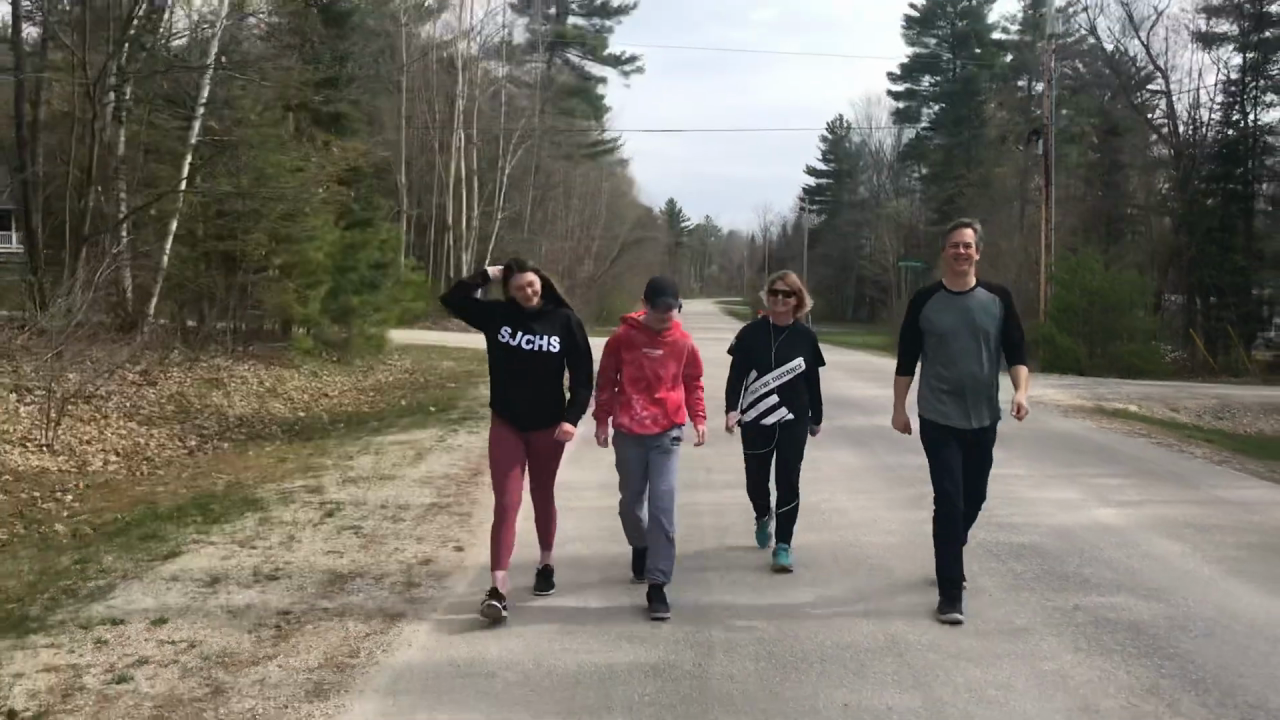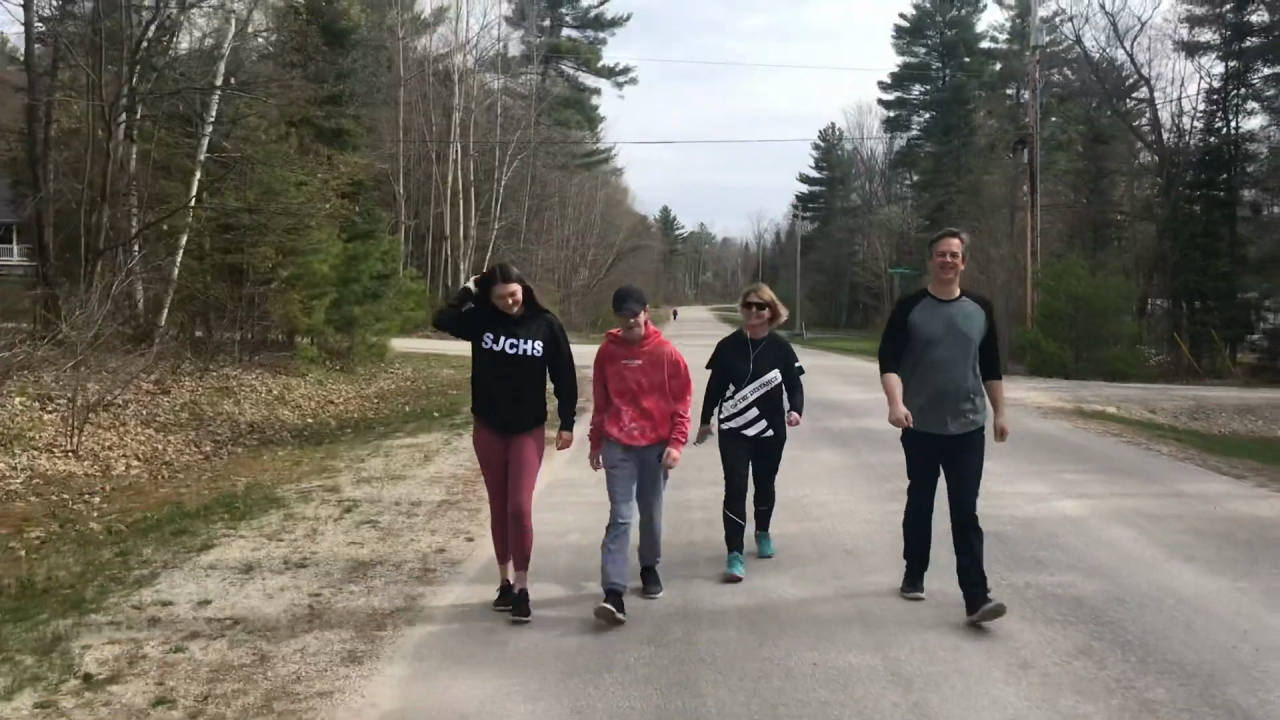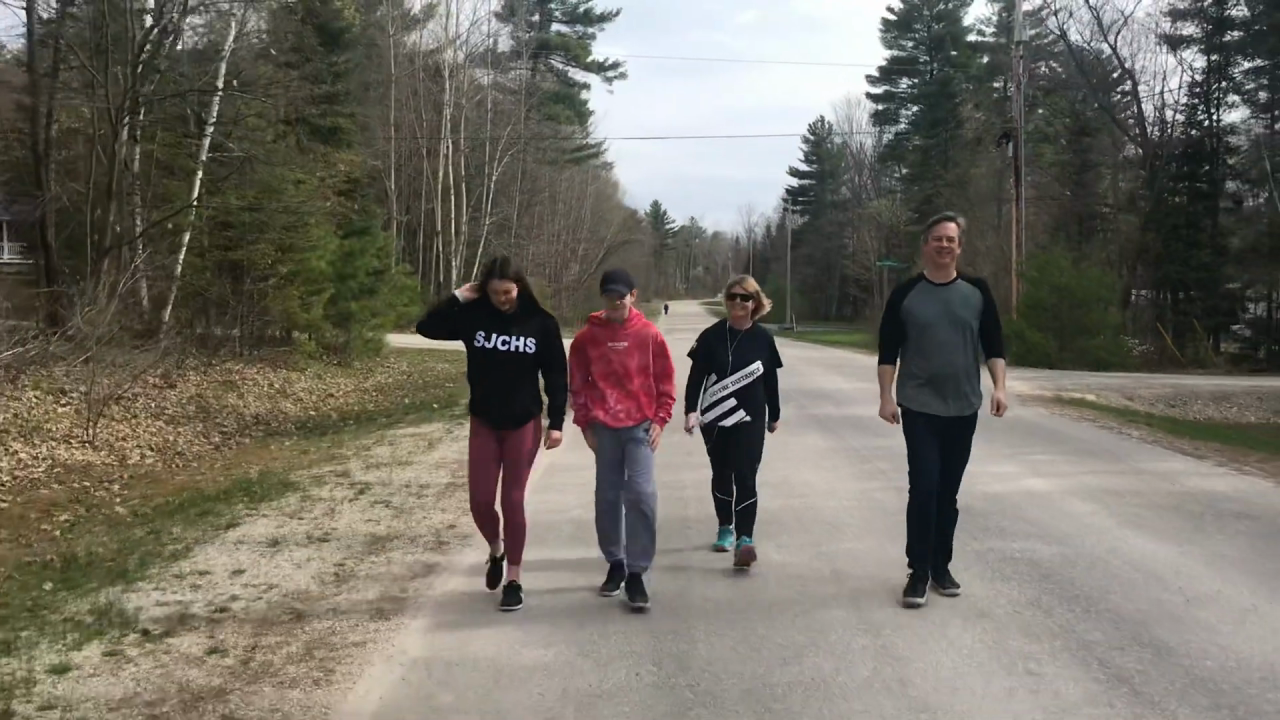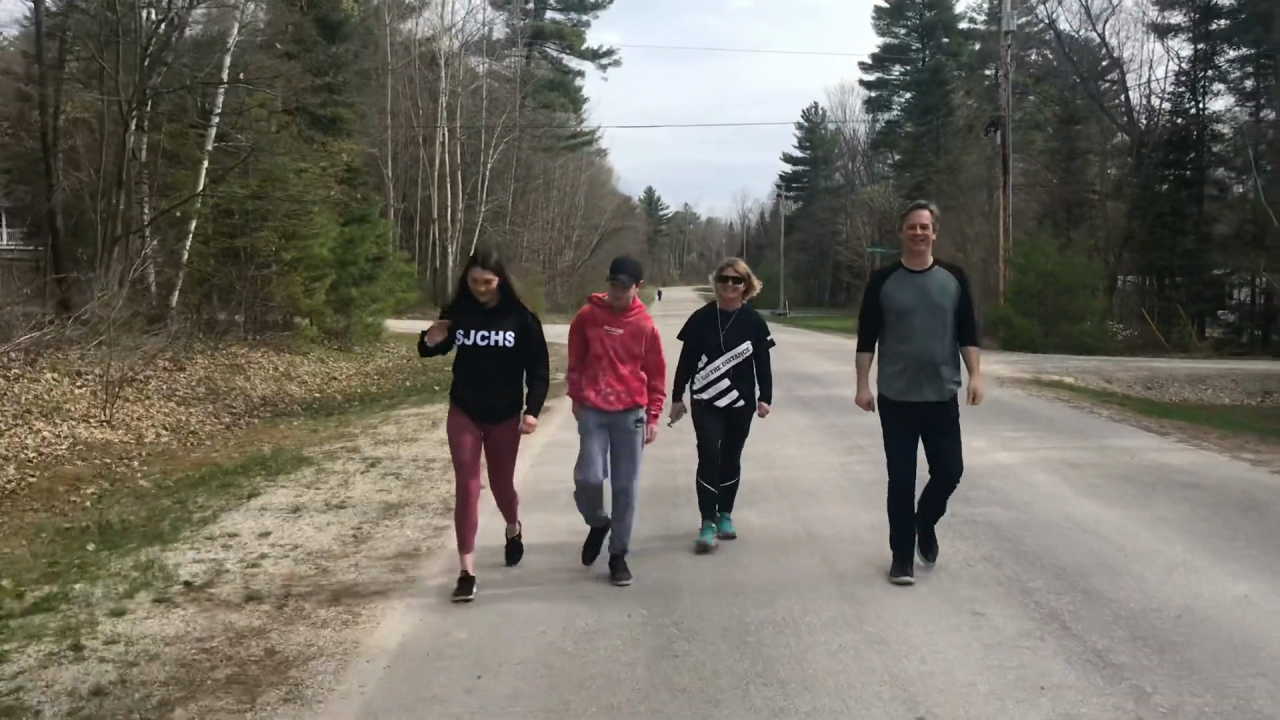
dt=0.4s
person 1, frame 1
left shoulder: (998, 298)
right shoulder: (924, 301)
left elbow: (1016, 351)
right elbow: (906, 360)
left wrist: (1021, 391)
right wrist: (899, 408)
left hip: (984, 418)
right hip: (938, 418)
left knee: (973, 500)
right knee: (949, 502)
left ankle: (950, 559)
right ankle: (950, 593)
person 1, frame 2
left shoulder: (980, 309)
right shoulder: (909, 307)
left elbow: (991, 366)
right elbow: (888, 360)
left wrist: (1000, 412)
right wrist: (896, 403)
left hip: (968, 426)
right hip: (921, 426)
left knee: (965, 508)
right knee: (920, 503)
left ankle: (976, 597)
right ankle: (914, 572)
person 1, frame 3
left shoulder: (977, 291)
right shoulder: (905, 294)
left elbow: (993, 344)
right elbow: (888, 351)
left wrist: (999, 387)
right wrist: (886, 397)
left hip: (963, 409)
right hip: (919, 407)
left knee: (947, 492)
right knee: (924, 487)
left ankle: (940, 566)
right ankle: (918, 572)
person 1, frame 4
left shoulder: (953, 278)
right shoulder: (883, 281)
left elbow: (968, 332)
right elbow: (867, 338)
left wrist: (975, 375)
right wrist: (862, 385)
left hip: (942, 394)
right hip: (896, 396)
left knee: (949, 470)
right knee: (901, 476)
left ankle: (926, 525)
right ankle: (902, 555)
person 2, frame 1
left shoulder: (565, 320)
right shoulder: (497, 315)
left elbow: (582, 374)
right elbow: (452, 300)
left wrist: (572, 417)
right wrist: (487, 275)
left hip: (547, 426)
right hip: (505, 424)
left knee: (543, 497)
right knee: (506, 504)
left ankle: (545, 563)
person 2, frame 2
left shoulder: (546, 325)
right shoulder: (480, 320)
left elbow: (564, 377)
right elbow: (441, 320)
left wrist: (567, 423)
right wrist: (469, 291)
left hip: (529, 430)
right hip: (488, 428)
left knee: (520, 508)
right knee: (498, 506)
left ankle: (522, 586)
right ankle: (506, 580)
person 2, frame 3
left shoulder: (541, 323)
right shoulder: (473, 316)
left elbow: (556, 376)
right elbow: (426, 327)
left wrist: (556, 423)
right wrist: (457, 298)
left hip: (524, 424)
right hip: (483, 423)
left knee: (513, 500)
right knee: (480, 502)
left ankle: (513, 579)
right ankle: (496, 550)
person 2, frame 4
left shoulder: (521, 318)
right shoulder: (458, 311)
left elbow: (538, 368)
right elbow: (435, 350)
left wrist: (533, 409)
right wrist: (429, 341)
left hip: (505, 416)
right hip: (463, 414)
left knee: (501, 485)
right knee: (466, 489)
left ankle: (513, 530)
right ankle: (467, 572)
person 3, frame 1
left shoulder: (683, 343)
right shoulder: (623, 337)
left elbow: (693, 382)
right elbow: (606, 380)
left wrist: (698, 417)
right wrist: (602, 419)
left hip: (667, 432)
right hip: (628, 432)
left knee: (662, 505)
right knee: (631, 500)
right ankle: (640, 546)
person 3, frame 2
left shoulder: (666, 352)
right shoulder: (606, 353)
left elbow: (681, 399)
right elbow: (600, 401)
left wrist: (676, 442)
right wrist: (595, 442)
left hip: (655, 443)
right hip: (617, 445)
left knee: (651, 511)
right knee: (620, 516)
left ankle: (649, 566)
right ankle: (614, 594)
person 3, frame 3
left shoulder: (649, 334)
right shoulder: (587, 337)
left elbow: (665, 380)
right elbow: (578, 383)
left wrist: (659, 420)
right wrist: (585, 424)
left hip: (640, 425)
right hip: (603, 428)
left knee: (642, 494)
right knee: (608, 498)
left ankle: (636, 574)
right ankle: (615, 563)
person 3, frame 4
left shoulder: (645, 326)
right shoulder: (587, 316)
left elbow: (656, 373)
right elbow: (576, 361)
left wrist: (653, 416)
right wrist: (576, 397)
left hip: (631, 412)
right hip: (593, 410)
left knee: (625, 485)
right knee: (588, 478)
left ankle: (618, 554)
right ankle: (597, 523)
person 4, frame 1
left shoulder: (806, 337)
right shoulder: (750, 333)
left elbow: (812, 380)
right elbow: (736, 375)
left wrist: (816, 417)
right wrist: (732, 408)
left hip: (793, 420)
right hip: (756, 419)
left knee: (788, 481)
right knee: (756, 478)
left ankle: (782, 546)
right ankle: (763, 516)
person 4, frame 2
left shoulder: (781, 348)
right shoulder: (727, 347)
left elbow: (794, 387)
right elbow: (715, 387)
left wrist: (796, 410)
right wrist: (705, 421)
left hip: (770, 431)
right hip: (733, 430)
left knee: (765, 485)
right knee: (735, 490)
left ankle: (762, 532)
right ankle: (735, 555)
person 4, frame 3
left shoulder: (764, 339)
right shoulder: (710, 337)
left elbow: (770, 381)
right elbow: (696, 378)
left wrist: (774, 416)
right wrist: (691, 411)
left hip: (751, 420)
right hip: (715, 419)
left knee: (746, 478)
right knee: (721, 475)
left ankle: (744, 541)
right ankle: (725, 526)
person 4, frame 4
left shoulder: (754, 320)
right shoulder: (701, 318)
left elbow: (763, 363)
right elbow: (687, 360)
left wrist: (765, 397)
right wrist: (677, 397)
left hip: (741, 402)
right hip: (706, 401)
left knee: (730, 458)
right knee: (709, 457)
left ankle: (725, 514)
right ankle: (708, 523)
